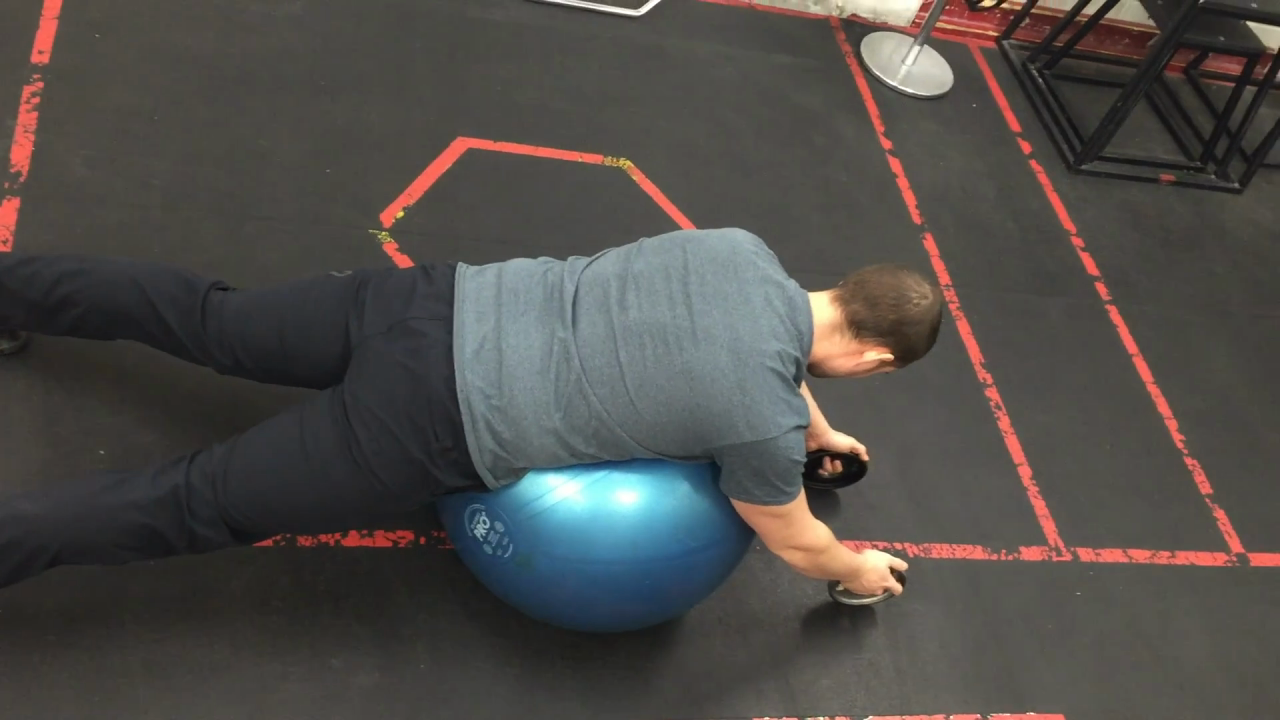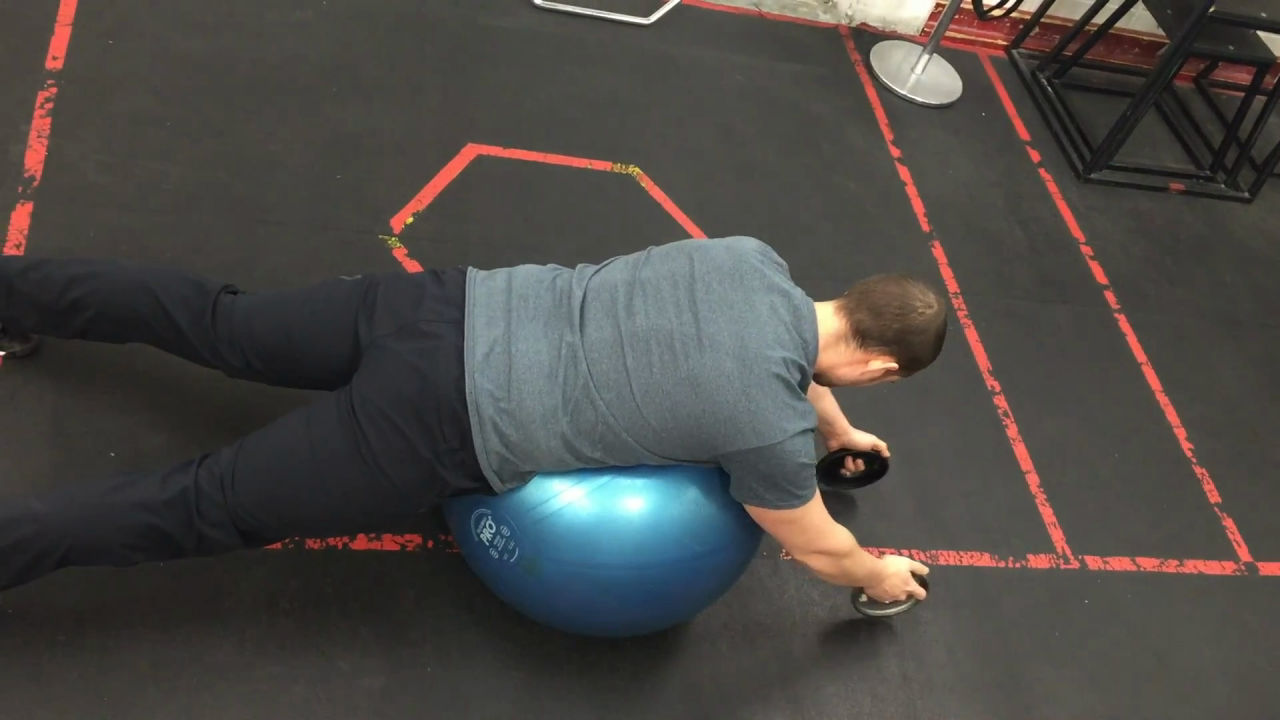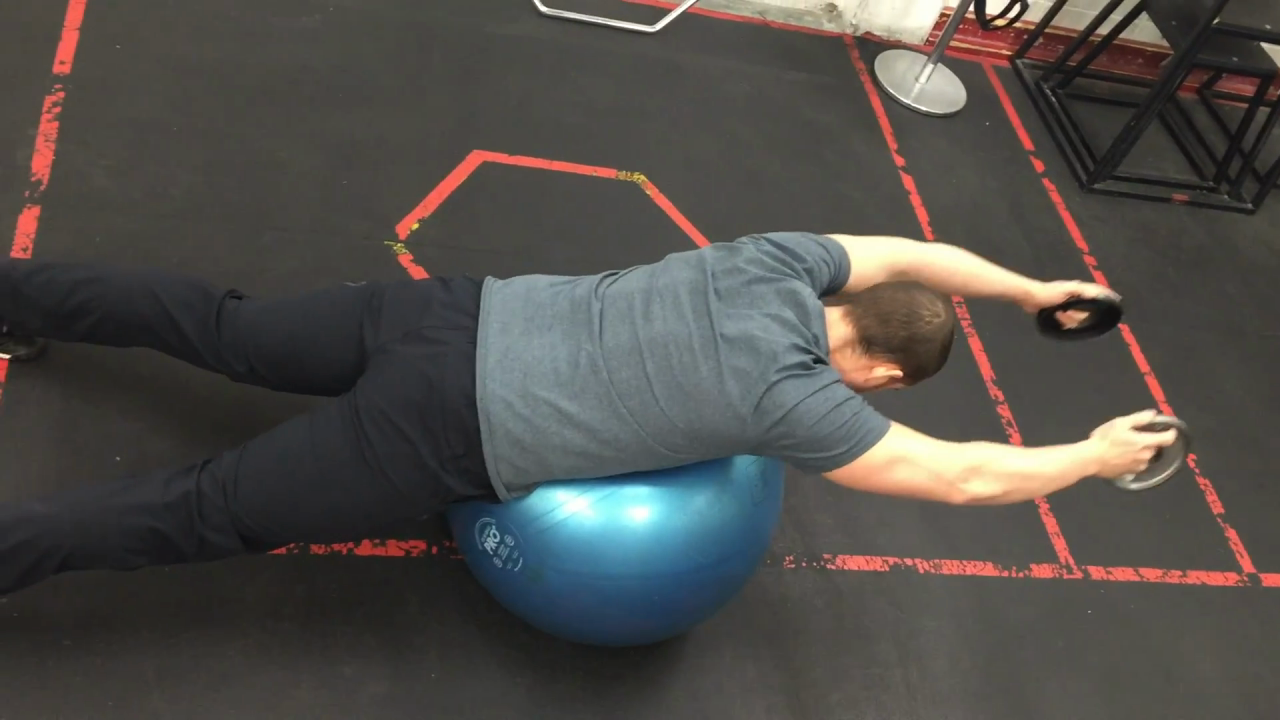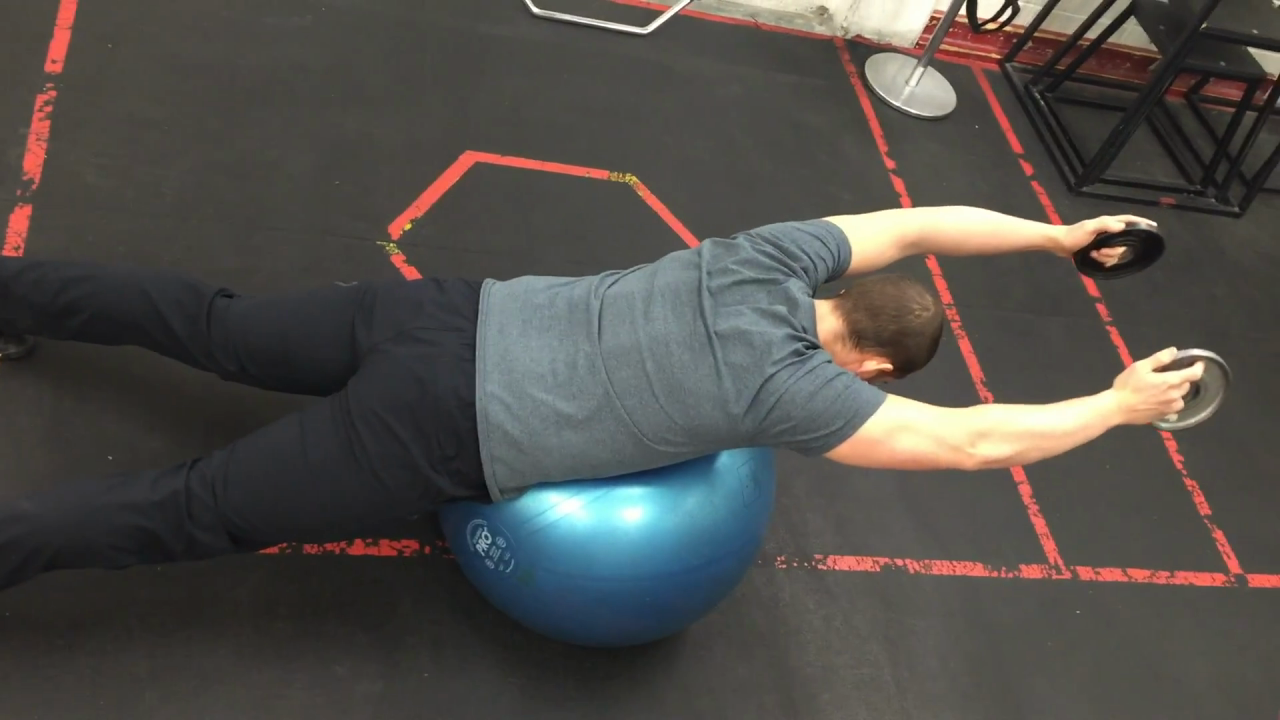
dt=1s
person 1, frame 1
left shoulder: (745, 253)
right shoulder: (760, 422)
right elbow: (795, 543)
left wrist: (816, 429)
right wrist: (861, 572)
left hip: (433, 304)
right hip: (431, 422)
left knee: (209, 318)
right knee: (197, 505)
person 1, frame 2
left shoulder: (756, 261)
right shoulder: (767, 423)
right elbow: (818, 547)
left wrist: (839, 430)
right wrist: (882, 577)
left hip: (447, 307)
right hip: (437, 421)
left knee: (218, 324)
right knee: (206, 506)
person 1, frame 3
left shoulder: (783, 261)
right shoulder: (787, 397)
left elbow: (913, 254)
right elbow: (965, 474)
left wrist: (1036, 289)
right wrist: (1095, 455)
left hip: (453, 316)
right hip: (445, 430)
left knee: (227, 331)
right knee: (210, 510)
person 1, frame 4
left shoulder: (767, 257)
right shoulder: (783, 389)
left elbow: (913, 224)
right elbow: (971, 442)
left wrist: (1064, 234)
right wrist: (1123, 405)
left hip: (446, 318)
right hip: (439, 431)
left knee: (218, 331)
right knee: (200, 511)
